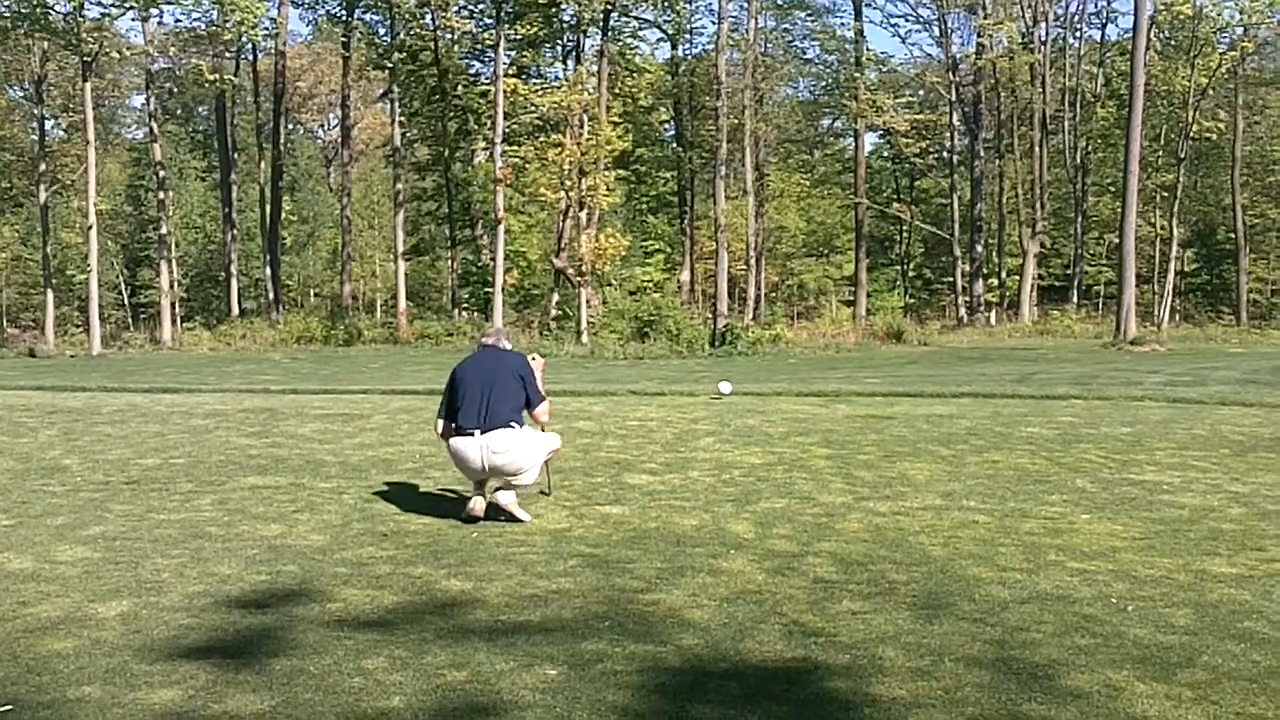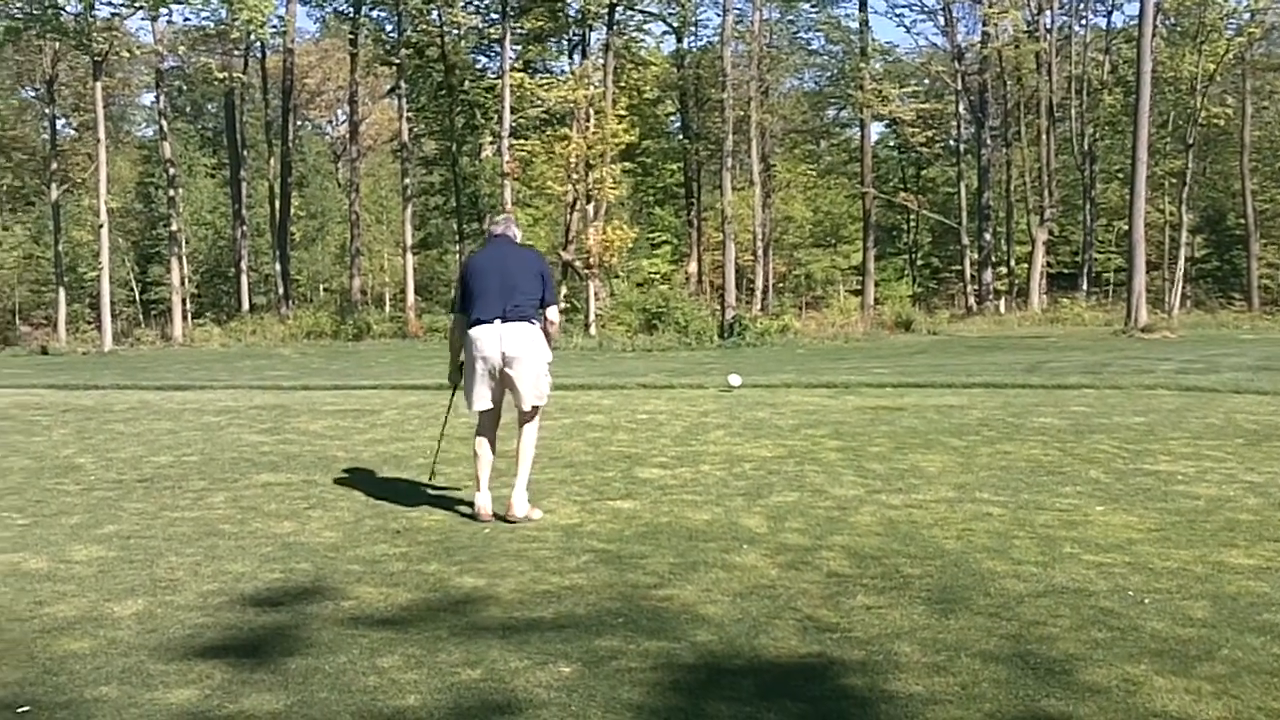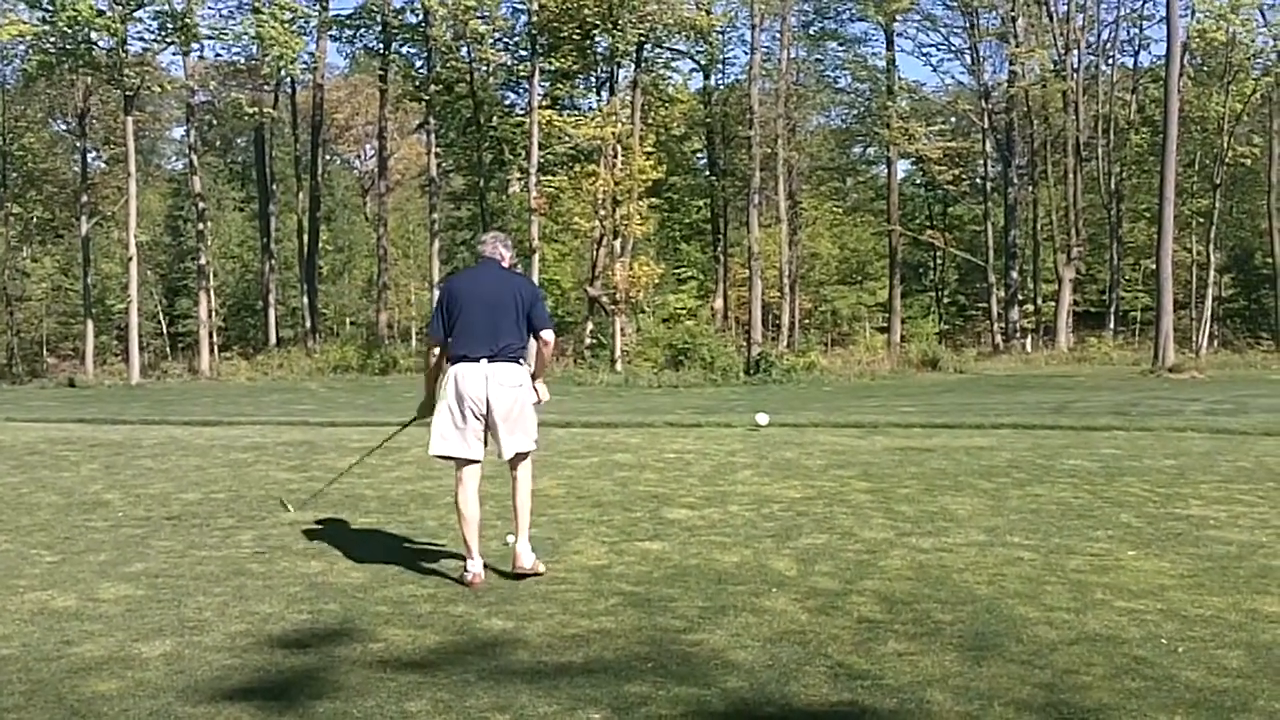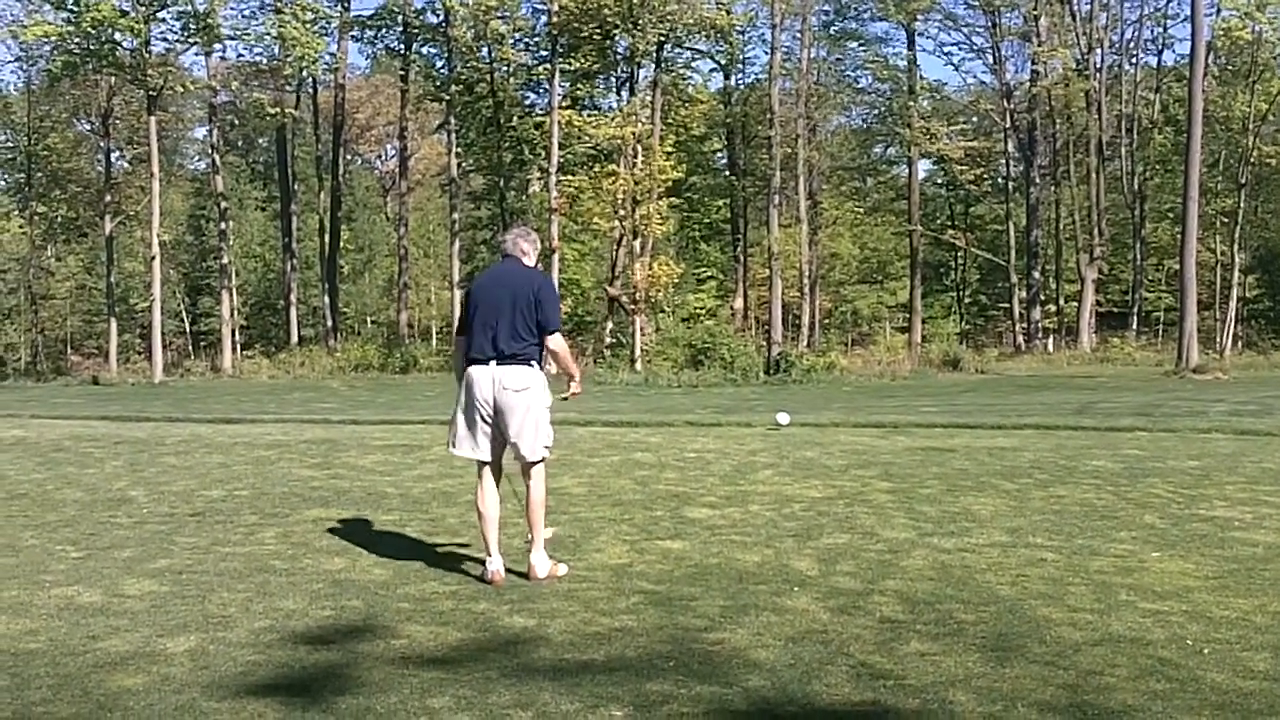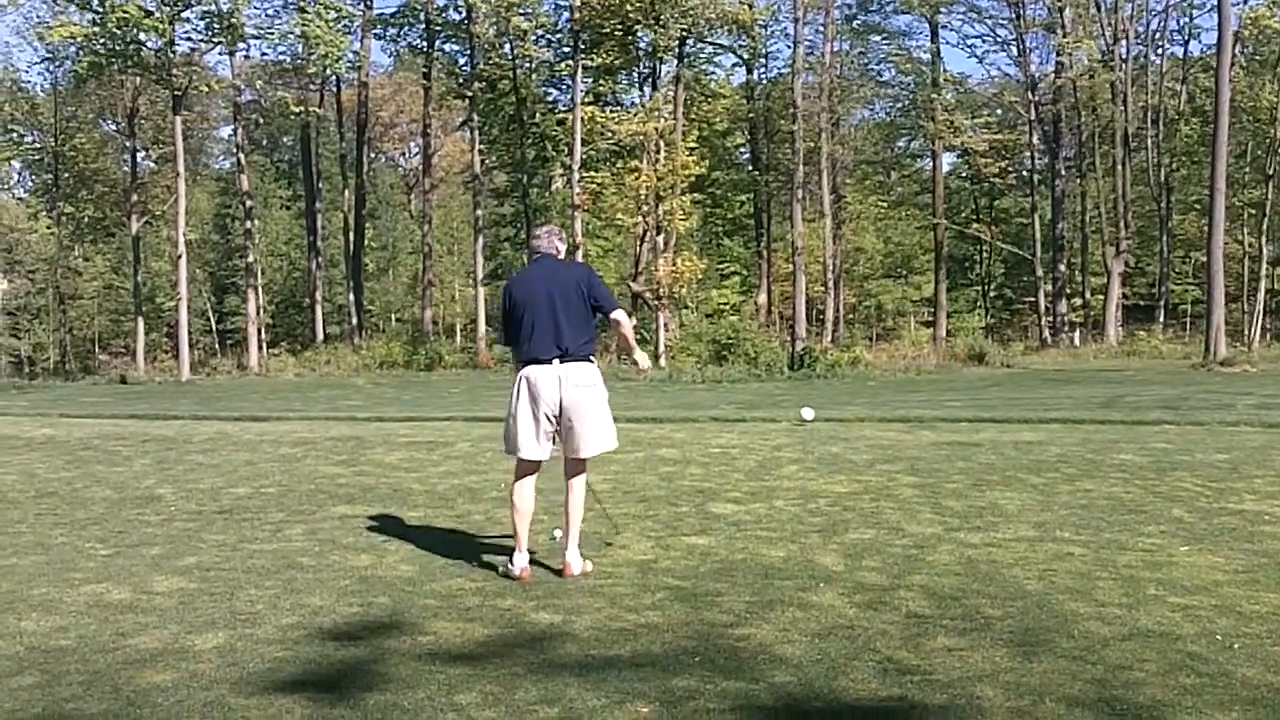
dt=1s
person 1, frame 1
left shoulder: (463, 366)
right shoulder: (517, 361)
left elbow: (441, 428)
right elbow: (542, 416)
right wrist: (538, 376)
left hip: (466, 452)
right hip: (506, 448)
right knee: (553, 441)
left ankle: (477, 498)
right ankle: (507, 493)
person 1, frame 2
left shoulder: (473, 260)
right shoulder: (534, 259)
left elbow: (458, 323)
right elbow: (553, 317)
left wrist: (455, 363)
right wrist: (546, 350)
left hip: (483, 338)
right hip: (526, 337)
left knee: (487, 421)
right knee: (529, 419)
left ankle: (482, 501)
right ankle: (519, 499)
person 1, frame 3
left shoulder: (454, 284)
right shoulder: (523, 285)
left elbow: (435, 349)
right elbow: (547, 339)
left wrist: (428, 395)
right wrist: (538, 377)
left hip: (463, 377)
right hip: (508, 376)
left knee: (467, 475)
right knee: (521, 464)
left ankle: (473, 564)
right ankle: (523, 550)
person 1, frame 4
left shoulder: (481, 282)
right shoulder: (538, 281)
left elbow: (461, 343)
right elbow: (553, 342)
left wrist: (463, 384)
right wrist: (574, 376)
left hip: (479, 377)
right hip: (520, 378)
left knee: (486, 474)
right knee: (533, 471)
left ankle: (493, 562)
right ankle: (538, 559)
person 1, frame 5
left shoulder: (514, 285)
right shoulder: (580, 273)
left elbow: (513, 345)
right elbow: (620, 319)
right wrist: (635, 351)
left hip: (533, 377)
right hip: (576, 375)
left knee: (525, 472)
right knee: (575, 470)
left ankle: (519, 558)
right ankle: (572, 556)
